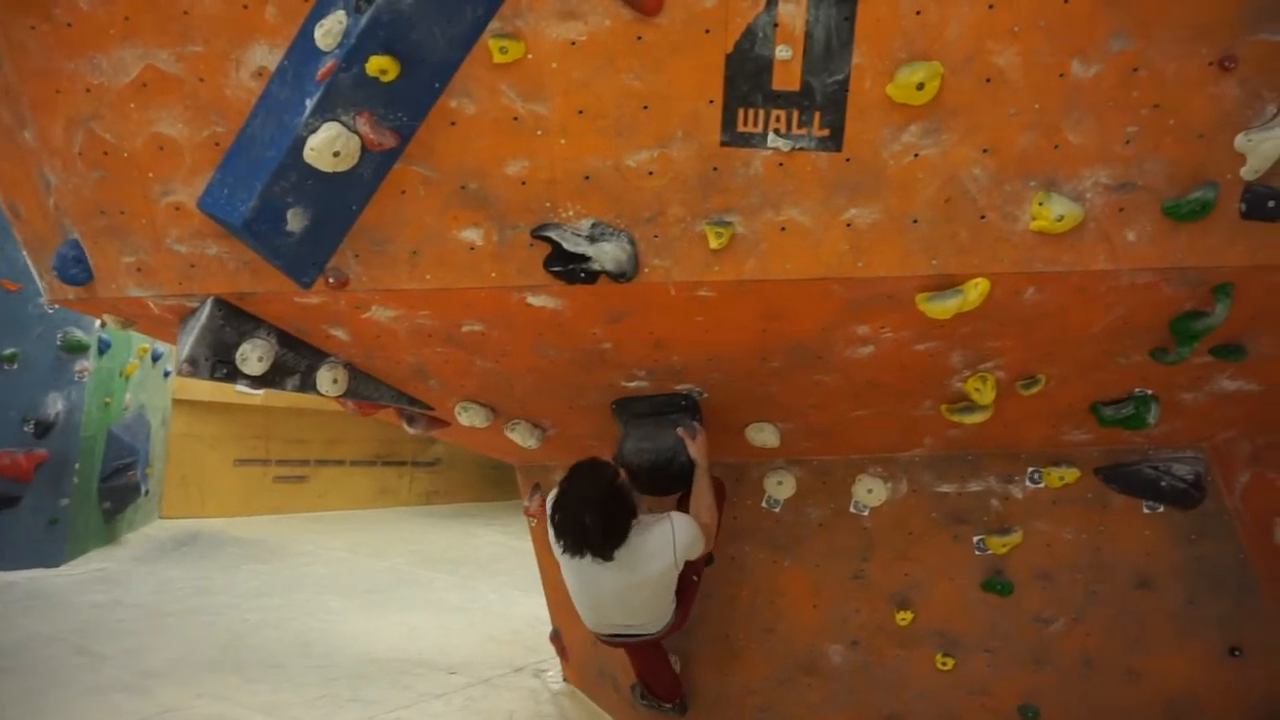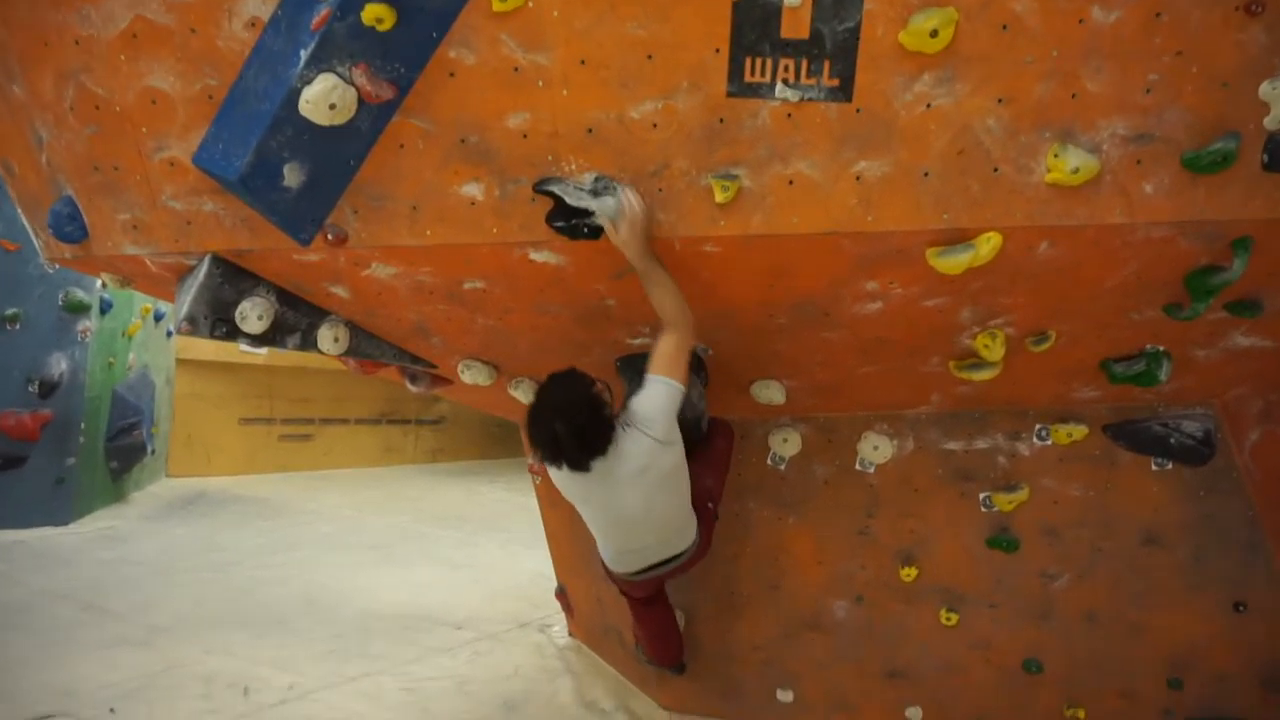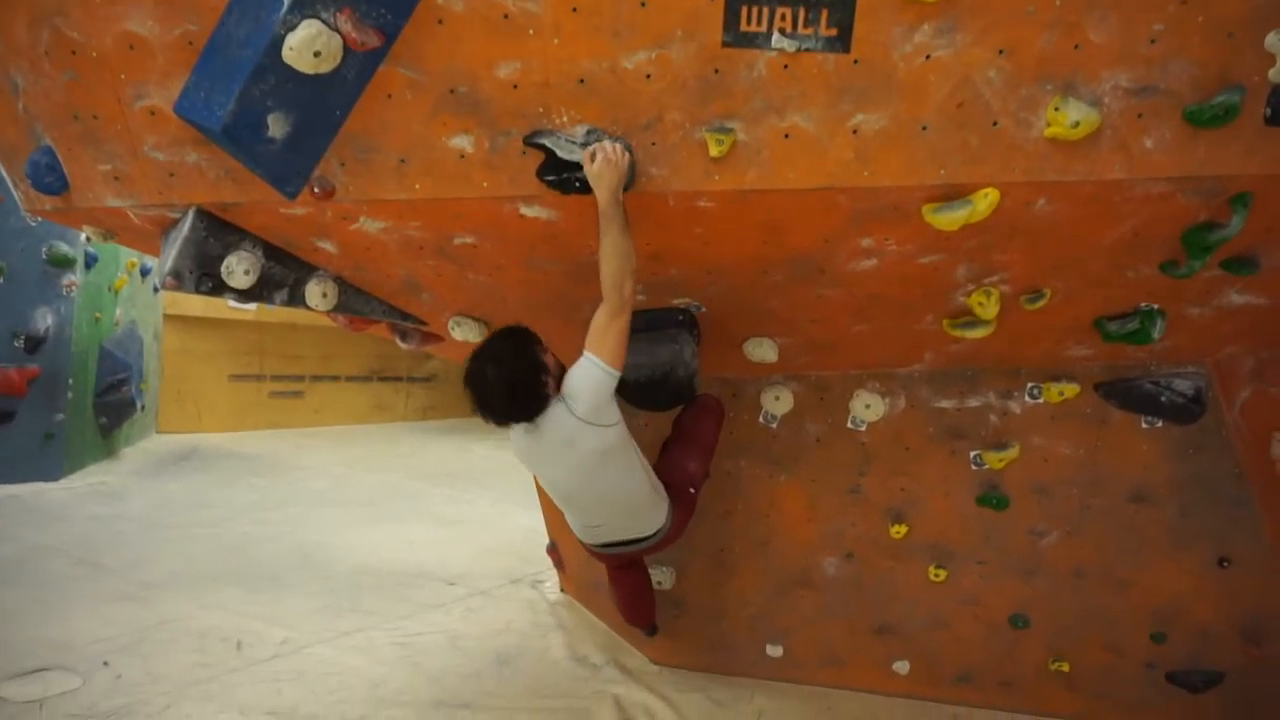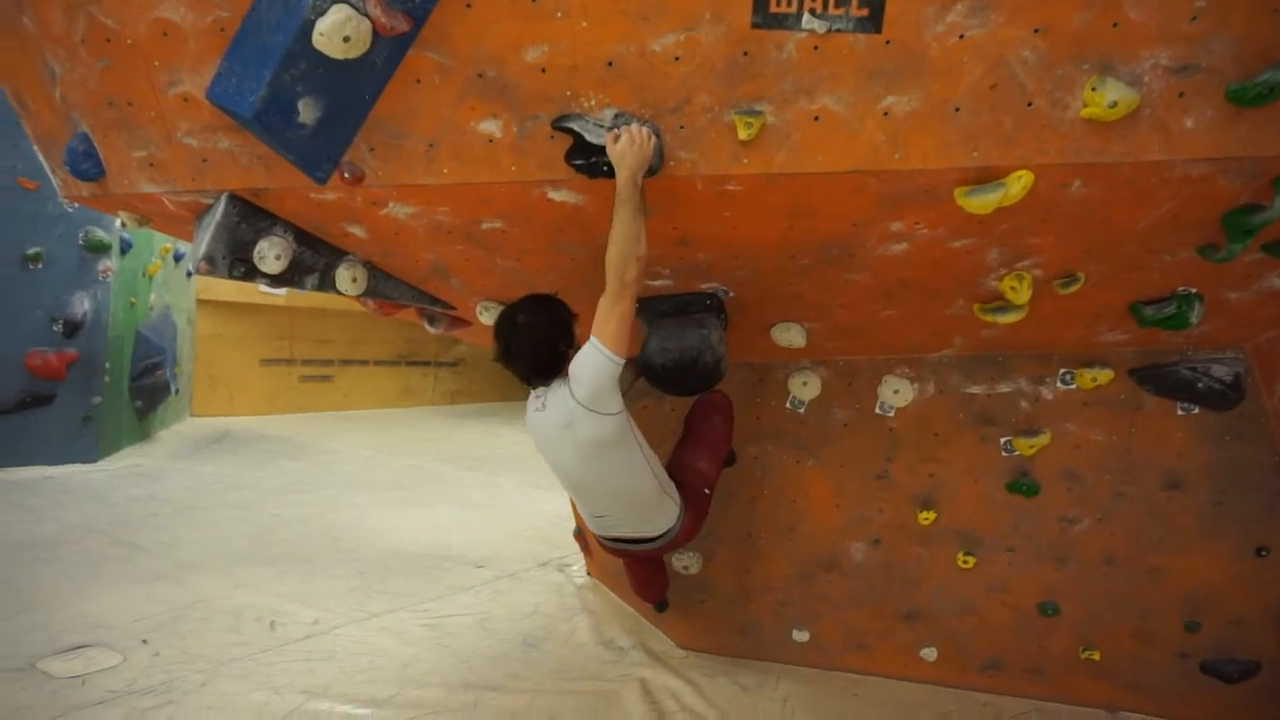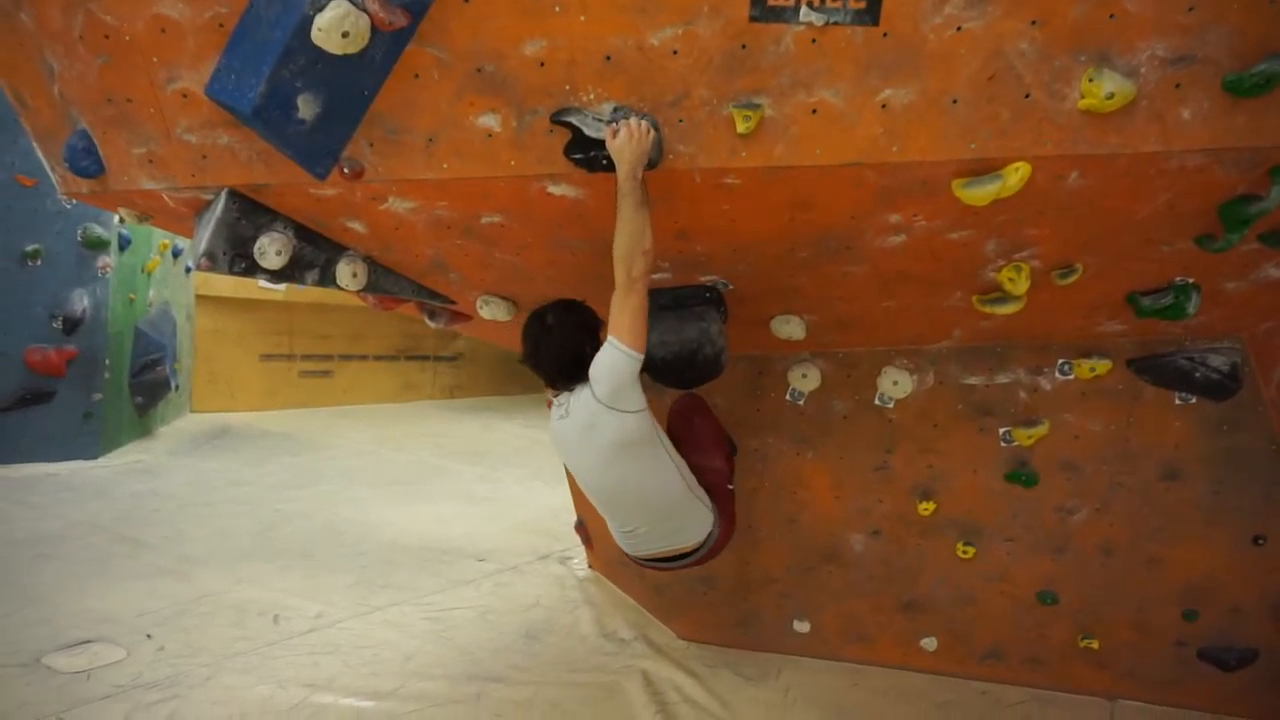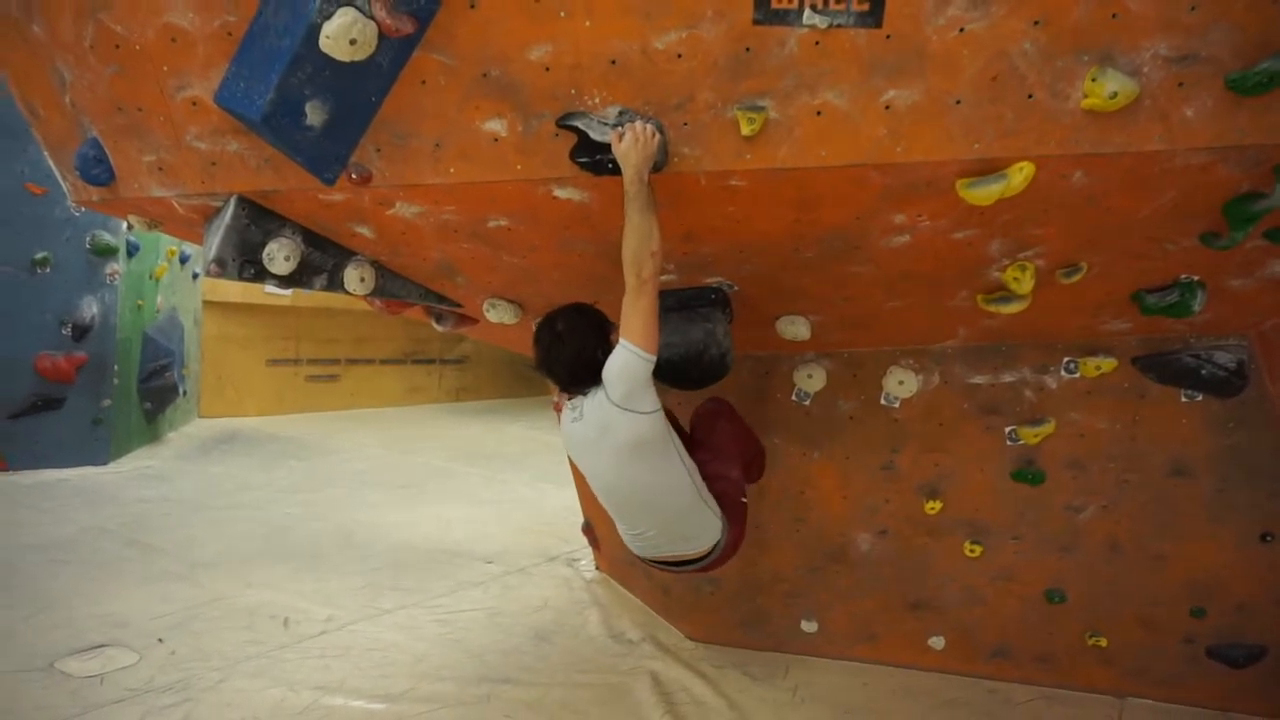
dt=0.4s
person 1, frame 1
left shoulder: (558, 522)
right shoulder: (672, 531)
right elbow: (705, 534)
right wrist: (701, 462)
left hip: (606, 631)
right hip: (664, 620)
right knee: (713, 486)
left ankle: (664, 695)
person 1, frame 2
left shoulder: (559, 468)
right shoulder: (648, 427)
right elbow: (679, 324)
right wrist: (638, 250)
left hip: (628, 571)
right hip: (688, 547)
left knee: (644, 599)
left ankle: (664, 655)
person 1, frame 3
left shoulder: (518, 431)
right shoulder: (580, 403)
right elbow: (618, 297)
right wrist: (608, 192)
left hip: (600, 542)
right hip: (660, 524)
right knee: (708, 406)
left ankle: (642, 620)
right ankle: (686, 474)
person 1, frame 4
left shoulder: (537, 410)
right shoulder: (584, 389)
right elbow: (623, 281)
right wrist: (629, 175)
left hip: (616, 539)
right hip: (669, 527)
right knee: (713, 404)
left ankle: (653, 592)
right ankle: (710, 459)
person 1, frame 5
left shoulder: (558, 419)
right shoulder: (607, 388)
right elbow: (632, 273)
right wrist: (629, 170)
left hip: (643, 552)
right hip: (705, 535)
right knee: (686, 407)
right ankle: (721, 463)
person 1, frame 6
left shoulder: (570, 418)
right shoulder: (617, 387)
right elbow: (644, 274)
right wrist: (635, 173)
left hip: (656, 551)
right hip: (712, 543)
right knee: (715, 413)
right ankle: (748, 465)
